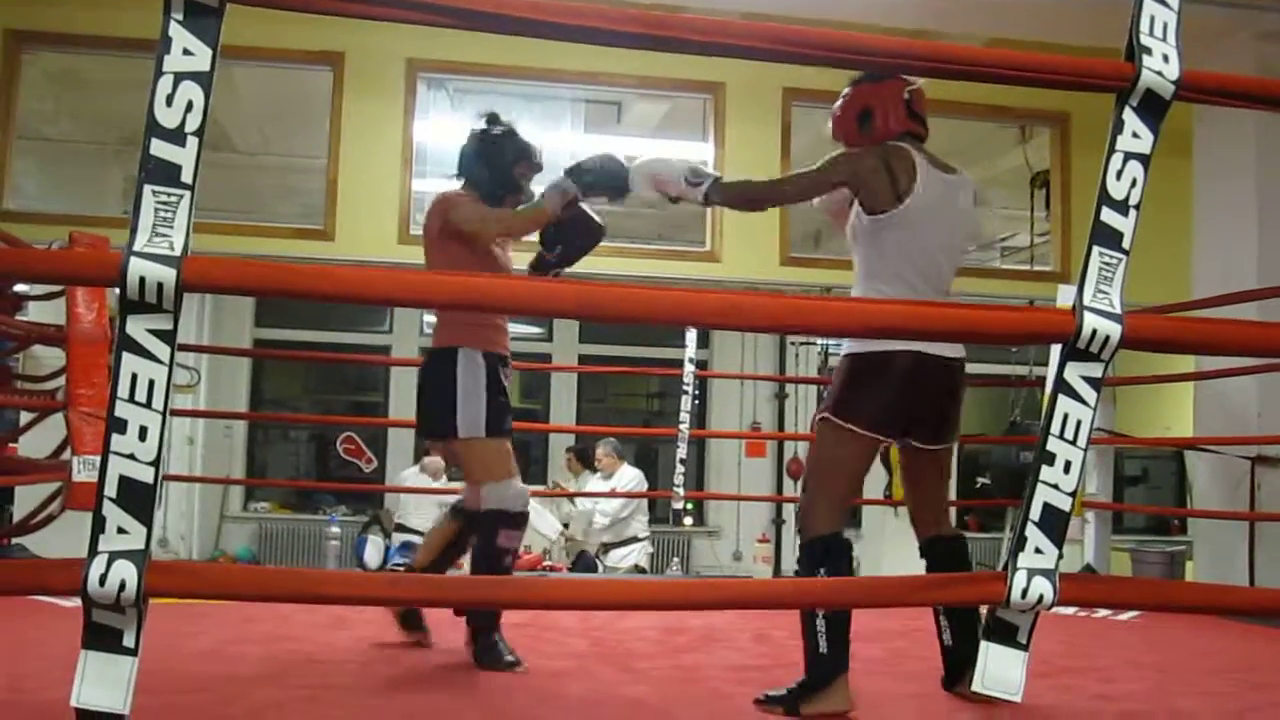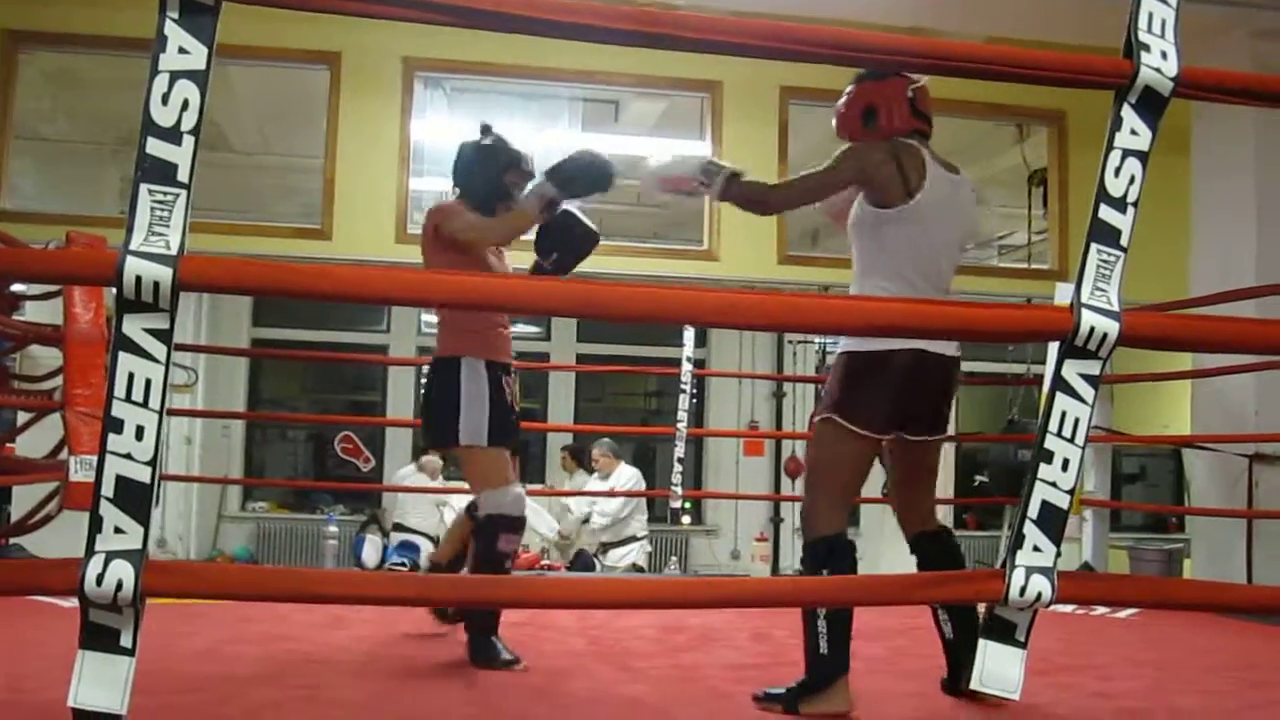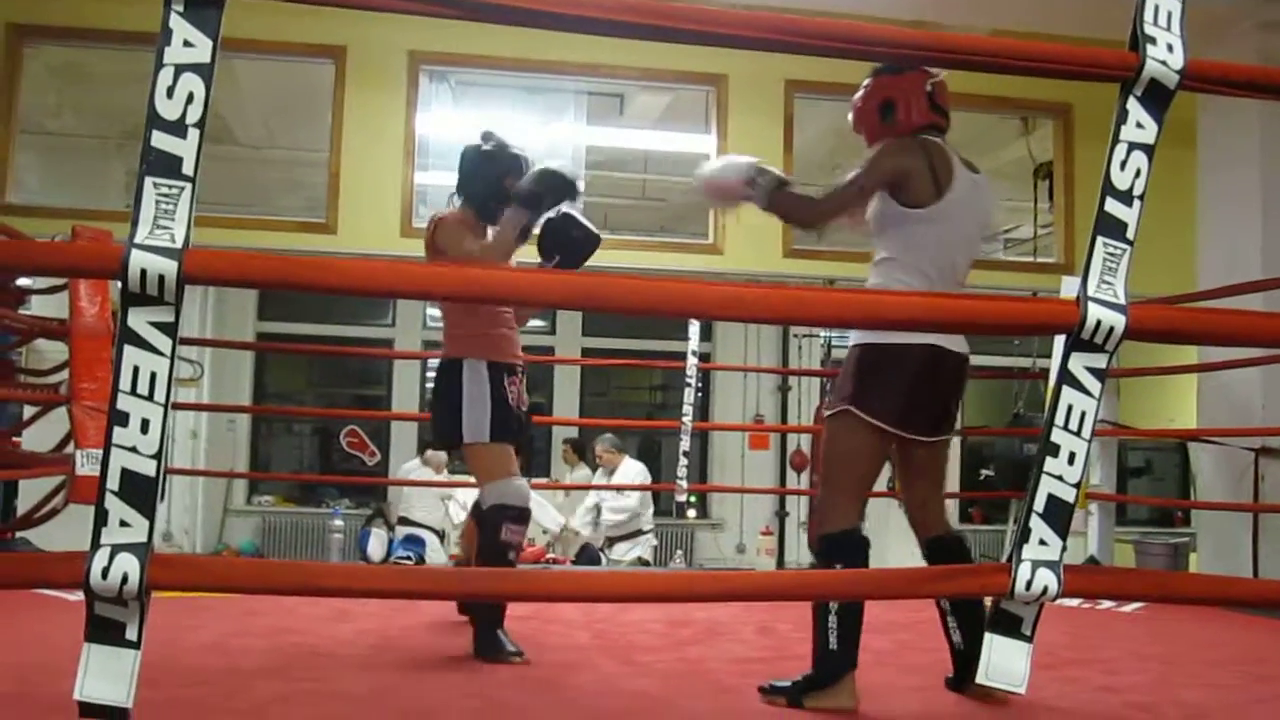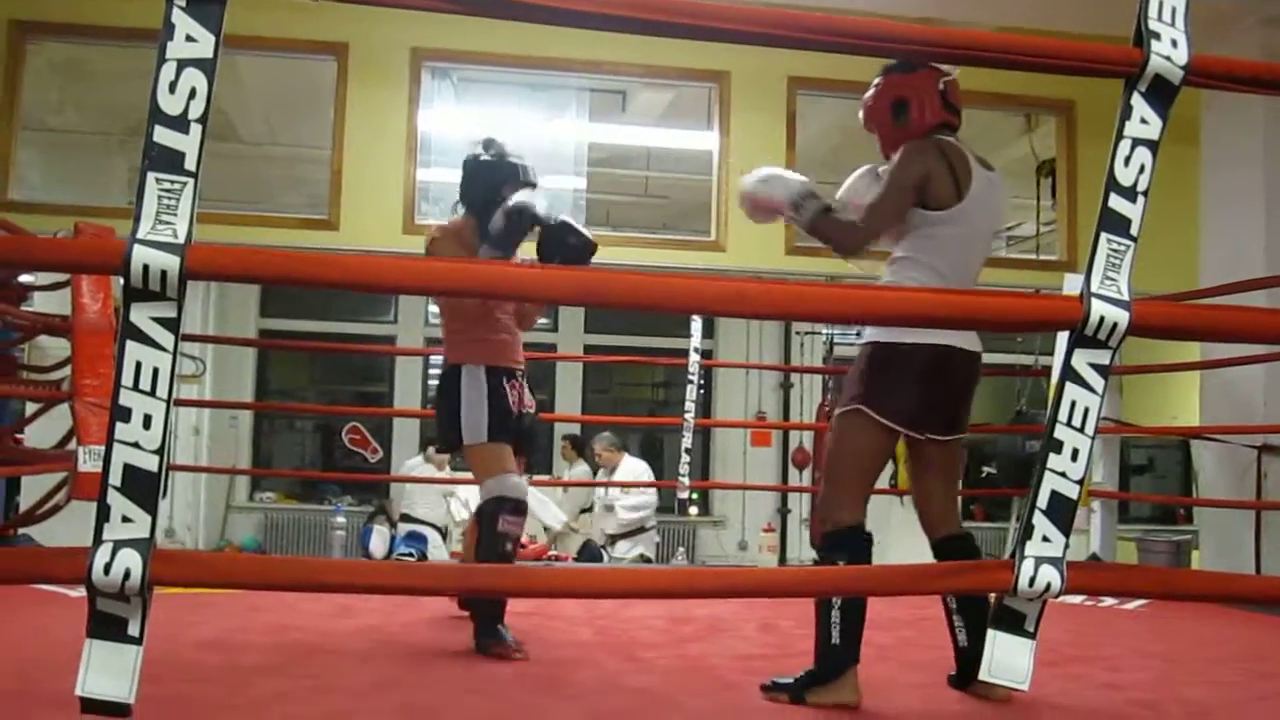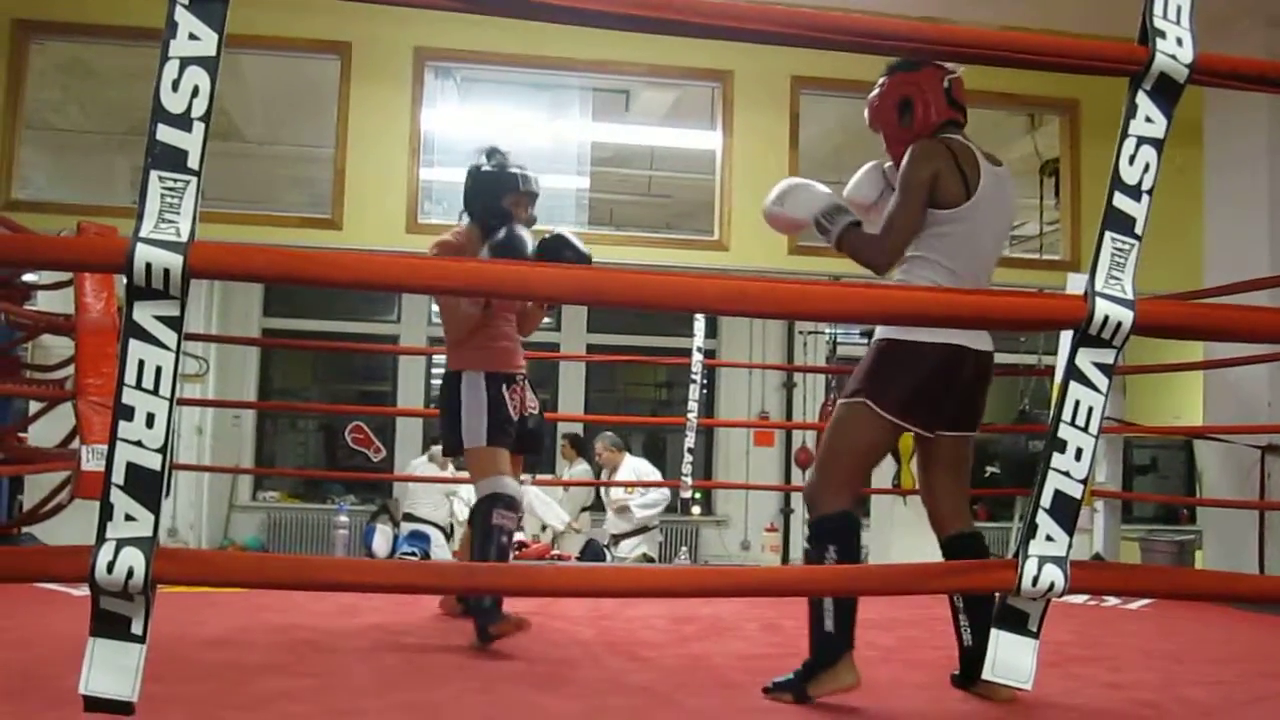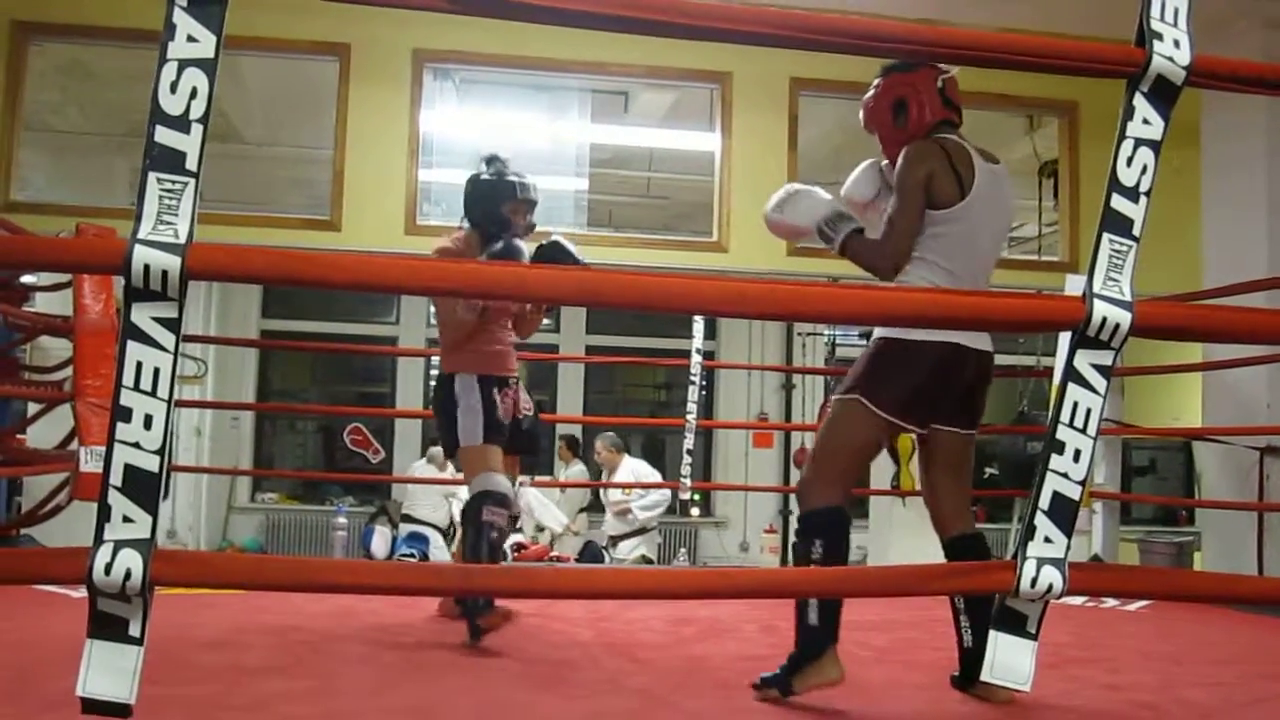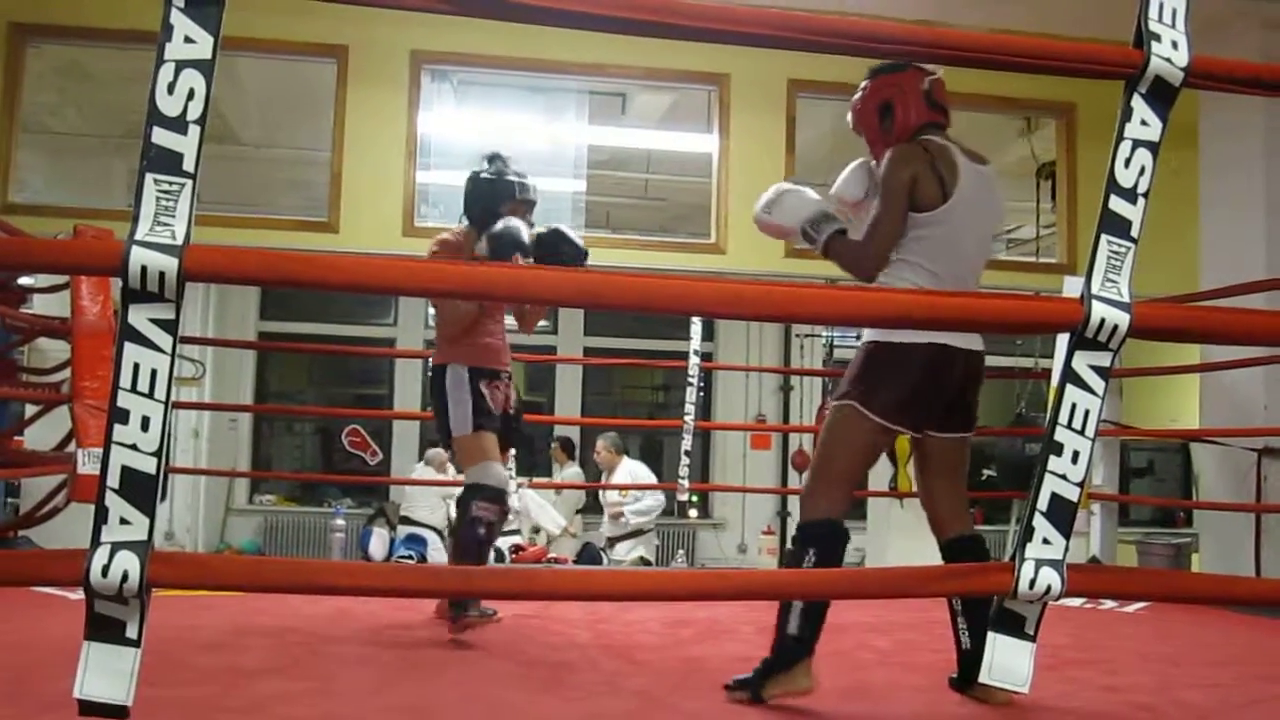
dt=0.1s
person 1, frame 1
left shoulder: (875, 161)
right shoulder: (961, 187)
left elbow: (760, 195)
left wrist: (687, 179)
left hip: (881, 357)
right hip: (940, 361)
left knee: (821, 514)
right knee: (932, 519)
right ankle: (967, 664)
person 1, frame 2
left shoulder: (883, 157)
right shoulder: (962, 187)
left elbow: (772, 199)
left wrist: (703, 174)
left hip: (878, 354)
right hip: (935, 358)
left knee: (824, 514)
right knee: (918, 514)
right ankle: (968, 663)
person 1, frame 3
left shoulder: (904, 153)
right shoulder: (976, 183)
left elbow: (812, 214)
left wrist: (749, 179)
left hip: (891, 348)
right hip: (944, 355)
left knee: (835, 509)
right knee: (929, 516)
left ankle: (835, 675)
right ankle: (975, 663)
person 1, frame 4
left shoulder: (923, 156)
right shoulder: (986, 179)
left elbow: (852, 240)
left wrist: (794, 198)
right wrist: (885, 213)
left hip: (904, 346)
right hip: (957, 352)
left knee: (837, 504)
right knee: (939, 514)
left ankle: (836, 670)
right ankle: (978, 665)
person 1, frame 5
left shoulder: (930, 155)
right shoulder: (998, 175)
left elbow: (884, 258)
left wrist: (826, 215)
right wrist: (888, 207)
left hip: (915, 345)
right hip: (969, 352)
left knee: (829, 489)
right knee: (952, 513)
left ankle: (830, 658)
right ankle: (984, 664)
person 1, frame 6
left shoulder: (925, 155)
right shoulder: (996, 173)
left elbow: (888, 263)
left wrist: (828, 222)
right wrist: (886, 208)
left hip: (914, 344)
right hip: (969, 352)
left knee: (821, 485)
right knee: (954, 513)
left ankle: (815, 652)
right ankle: (985, 665)
person 1, frame 7
left shoulder: (910, 158)
right shoulder: (984, 173)
left elbow: (866, 264)
left wrist: (813, 221)
left hip: (902, 348)
right hip: (960, 355)
left knee: (823, 498)
right knee: (951, 515)
left ankle: (790, 662)
right ankle: (982, 666)
person 2, frame 1
left shoulder: (483, 231)
right shoulder: (452, 207)
right elbow: (513, 224)
left wrist: (553, 257)
right wrist: (577, 184)
left hip: (483, 366)
right hip: (464, 364)
left knee: (478, 500)
right knee: (504, 500)
right ankle: (485, 632)
person 2, frame 2
left shoulder: (486, 242)
right shoulder: (446, 217)
left elbow: (507, 306)
right elbow: (500, 232)
left wrist: (554, 262)
right wrist: (555, 186)
left hip: (489, 374)
right hip: (467, 373)
left knee: (492, 501)
right knee: (505, 506)
right ankle: (483, 635)
person 2, frame 3
left shoulder: (496, 236)
right shoulder: (447, 226)
left elbow: (516, 313)
right elbow: (478, 266)
left wrist: (557, 265)
right wrist: (524, 209)
left hip: (506, 375)
right hip: (472, 374)
left knee: (500, 499)
right knee: (509, 500)
right ankle: (488, 627)
person 2, frame 4
left shoulder: (498, 244)
right shoulder: (448, 238)
left elbow: (522, 318)
right elbow: (464, 302)
left wrist: (555, 269)
right wrist: (499, 246)
left hip: (509, 379)
right hip: (474, 379)
left knee: (502, 495)
right knee: (507, 494)
left ankle: (469, 590)
right ankle: (488, 622)
person 2, frame 5
left shoulder: (512, 249)
right shoulder: (451, 250)
right elbow: (455, 330)
left hip: (513, 384)
right hip: (474, 384)
left knee: (503, 499)
right knee: (499, 495)
left ankle: (465, 595)
right ankle: (487, 611)
person 2, frame 6
left shoulder: (508, 255)
right shoulder: (451, 255)
right elbow: (450, 334)
left hip: (507, 386)
right hip: (467, 385)
left knee: (499, 498)
right knee: (492, 492)
left ankle: (463, 594)
right ankle: (479, 605)
person 2, frame 7
left shoulder: (509, 252)
right shoulder: (449, 249)
left elbow: (529, 320)
right elbow: (453, 321)
left wrist: (554, 273)
right wrist: (486, 263)
left hip: (498, 380)
right hip: (459, 377)
left knee: (488, 492)
right knee: (489, 484)
left ankle: (461, 594)
right ankle: (461, 597)
